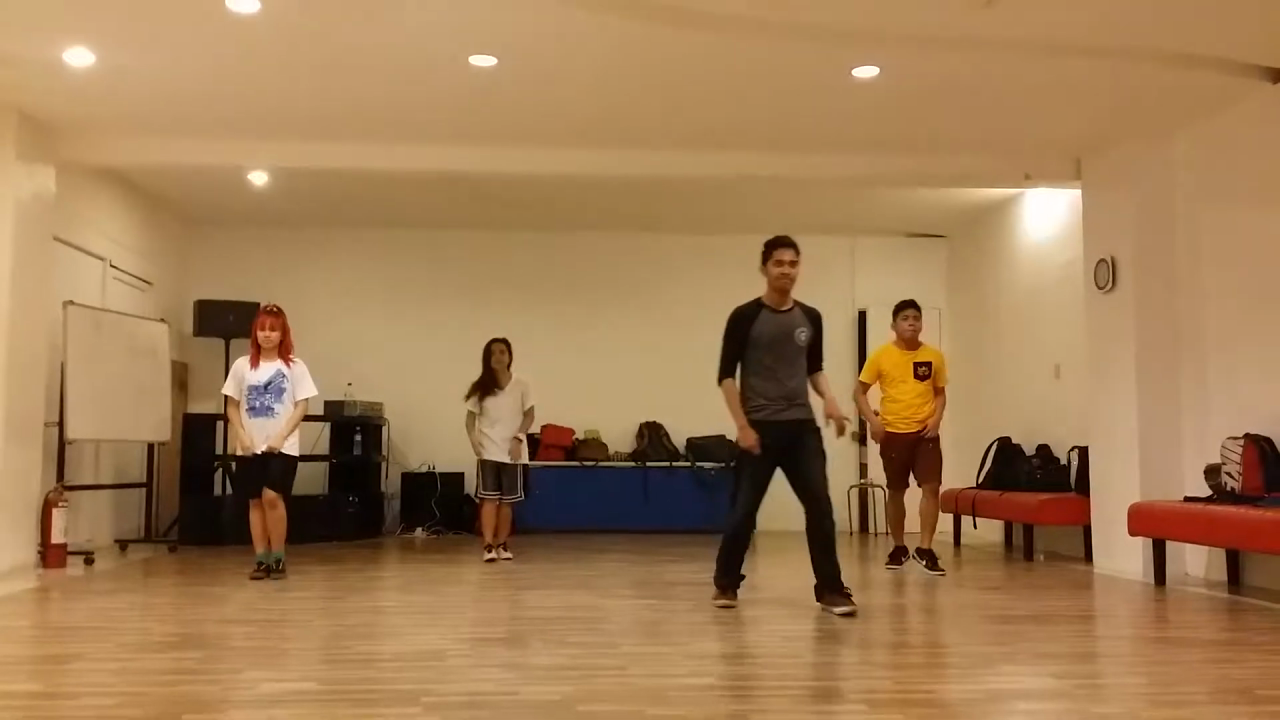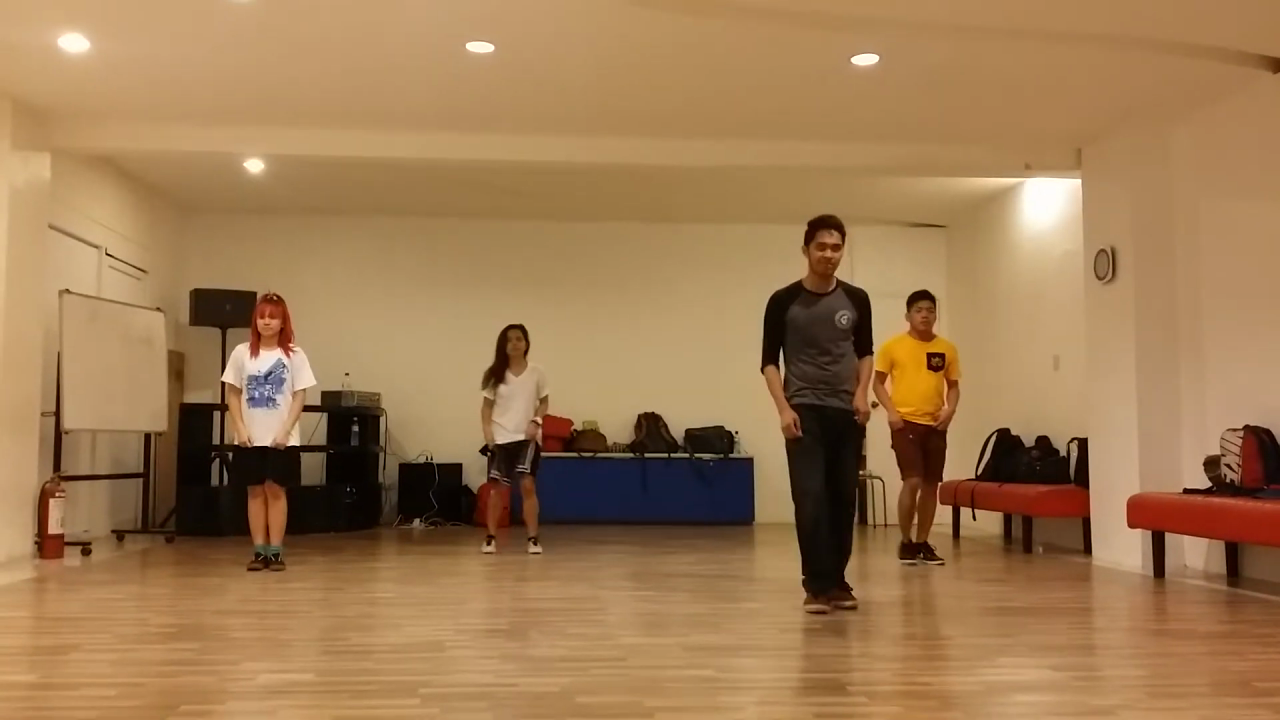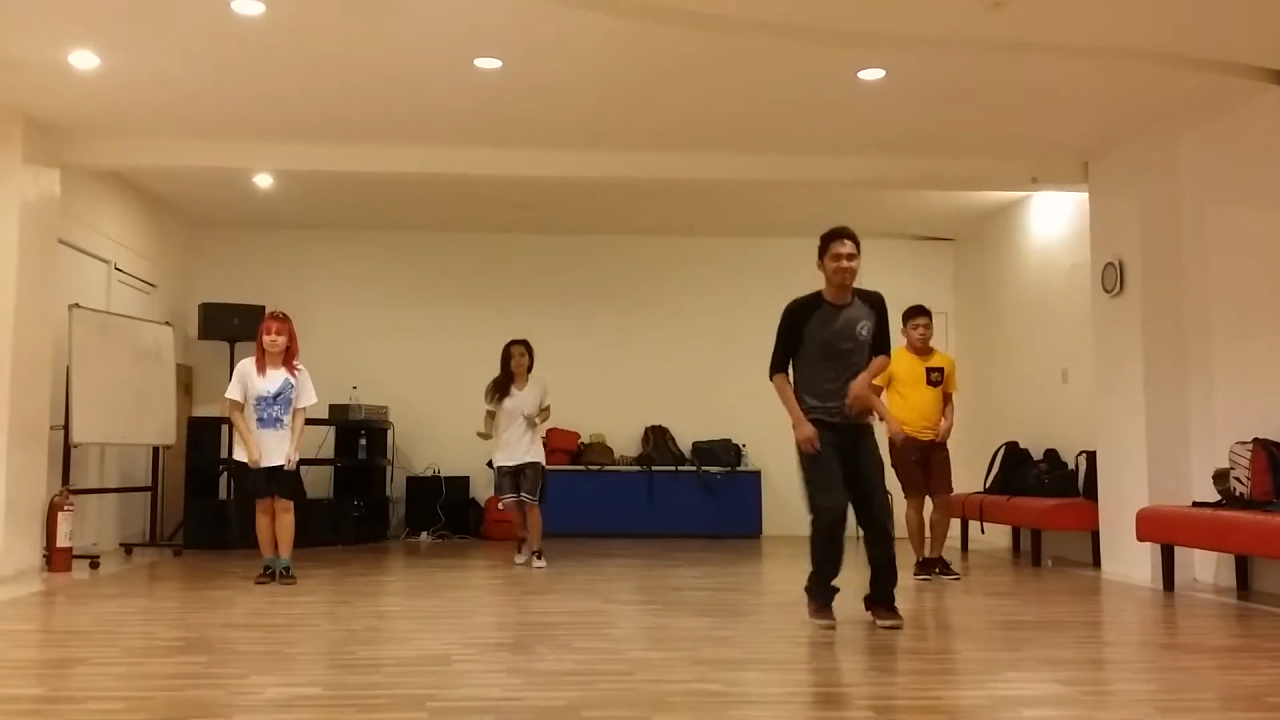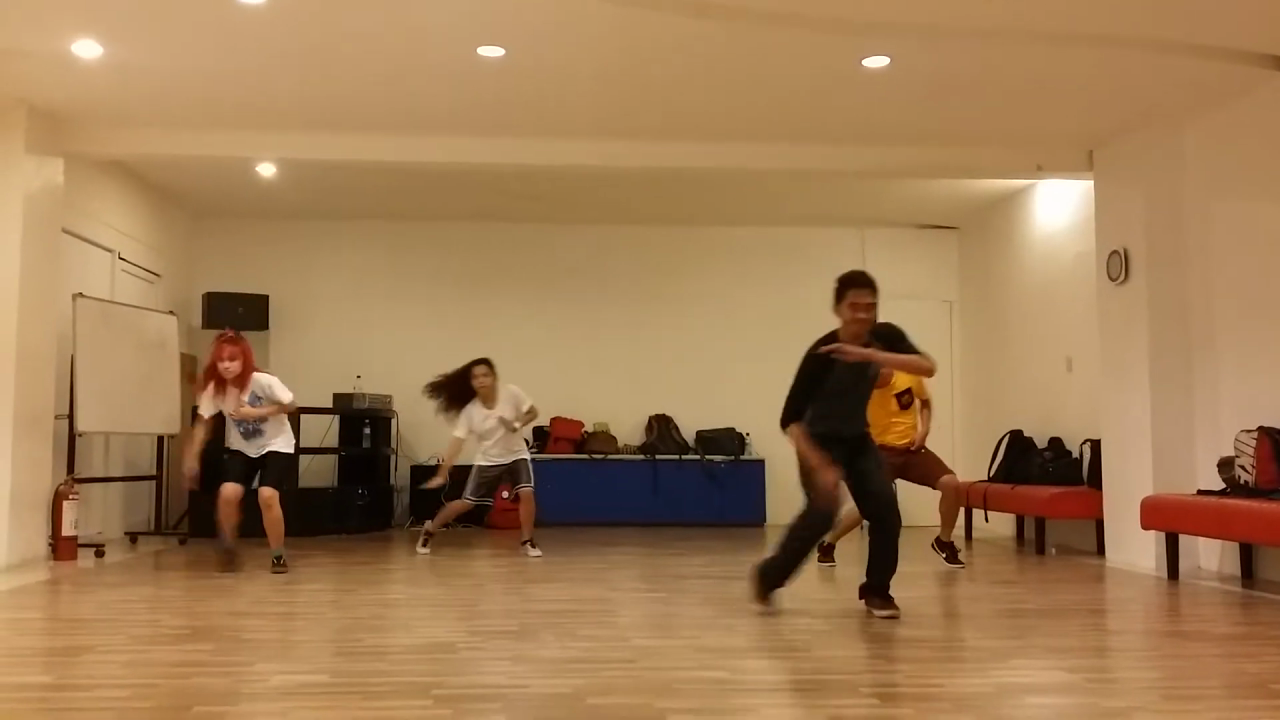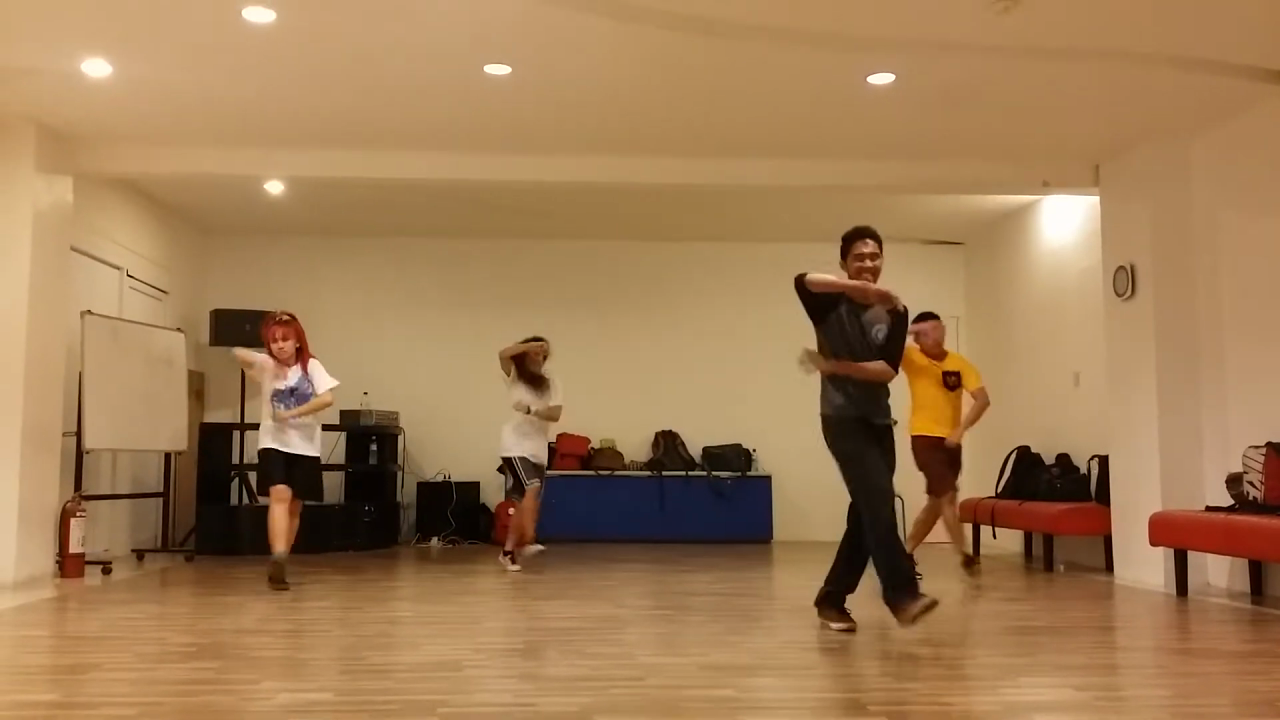
dt=0.7s
person 1, frame 1
left shoulder: (810, 318)
right shoulder: (745, 317)
right elbow: (726, 376)
left wrist: (829, 400)
right wrist: (743, 424)
left hip: (802, 425)
right hip: (760, 426)
left knee: (820, 504)
right knee: (744, 508)
left ankle: (830, 588)
right ankle: (726, 582)
person 1, frame 2
left shoulder: (856, 300)
right shoulder: (783, 301)
right elbow: (769, 361)
left wrist: (862, 392)
right wrist: (783, 407)
left hip: (846, 413)
right hip: (804, 412)
left knee: (844, 499)
right knee: (811, 499)
left ankle: (836, 580)
right ankle: (817, 585)
person 1, frame 3
left shoulder: (873, 305)
right shoulder: (801, 311)
left elbow: (882, 353)
right elbow: (778, 370)
left wrist: (864, 379)
right wrist: (798, 420)
left hip: (856, 425)
right hip: (817, 427)
left knee: (877, 512)
right knee: (830, 509)
left ankle: (882, 598)
right ankle: (820, 593)
person 1, frame 4
left shoulder: (884, 336)
right shoulder: (820, 355)
left elbow: (927, 368)
right elbow: (792, 420)
left wrist: (868, 354)
right wrist: (819, 467)
left hip: (856, 438)
right hip: (818, 439)
left knee: (886, 515)
right knee: (821, 511)
left ankle: (876, 590)
right ankle: (770, 576)
person 1, frame 5
left shoulder: (894, 312)
right shoulder: (828, 304)
left elbow: (888, 370)
right elbow: (803, 281)
left wrist: (833, 365)
right wrist: (869, 290)
left hip: (878, 420)
right hip: (842, 418)
left knee: (865, 514)
right knee: (877, 498)
left ankle: (830, 600)
right ankle: (901, 594)
person 2, frame 1
left shoulder: (294, 366)
right shoulder: (242, 366)
left elbow: (302, 405)
right elbow: (232, 406)
left wrist: (281, 436)
right wrist: (241, 435)
left hip: (282, 446)
right hip: (250, 447)
left knee: (272, 497)
right knee: (255, 501)
left ankle: (278, 556)
right ankle: (261, 560)
person 2, frame 2
left shoulder: (294, 355)
right shoulder: (242, 353)
left elbow: (299, 396)
right elbow: (233, 394)
left wrist: (285, 431)
right wrist: (240, 429)
left hip: (281, 437)
right hip: (250, 437)
left knee: (275, 490)
right knee: (255, 491)
left ankle: (276, 551)
right ankle: (259, 551)
person 2, frame 3
left shoulder: (297, 372)
right shoulder: (246, 368)
left elbow: (300, 413)
right elbow: (235, 410)
left wrist: (293, 448)
right wrist: (251, 447)
left hip: (284, 453)
right hip: (254, 453)
left knee: (284, 505)
right knee: (264, 505)
left ankle: (285, 565)
right ankle: (268, 564)
person 2, frame 4
left shoulder: (263, 381)
right shoulder: (214, 389)
left elbow: (290, 405)
right elbow: (203, 422)
left wrist: (255, 413)
right wrist: (191, 457)
left hip: (275, 446)
right hip: (239, 448)
left knee: (267, 496)
right knee: (228, 494)
left ankle: (278, 555)
right ankle: (227, 547)
person 2, frame 5
left shoulder: (312, 366)
right shoulder: (265, 364)
left elbow: (328, 398)
right elbow: (238, 353)
left wrist: (292, 412)
right wrist: (266, 364)
left hip: (306, 448)
right hip: (273, 445)
left knee: (294, 507)
right knee: (281, 495)
left ankle: (280, 567)
right ankle: (277, 560)
person 3, frame 1
left shoulder: (934, 356)
right shoulder: (881, 356)
left elbow: (940, 393)
right elbow: (860, 391)
left wrist: (936, 418)
right wrist: (871, 419)
left hip: (925, 432)
right hip: (893, 433)
left knee: (931, 487)
right knee: (896, 492)
left ankle: (925, 549)
right ankle: (899, 548)
person 3, frame 2
left shoulder: (947, 349)
right shoulder: (893, 346)
left elbow: (953, 386)
right elbow: (878, 382)
left wrist: (949, 409)
right wrist: (891, 410)
left hip: (934, 426)
right hip: (905, 424)
left knee: (930, 486)
right knee: (912, 481)
left ankle: (922, 542)
right ankle: (906, 541)
person 3, frame 3
left shoulder: (945, 362)
right shoulder: (892, 360)
right elbow: (873, 394)
left wrist: (948, 422)
right wrist: (891, 422)
left hip: (935, 441)
right hip: (905, 440)
left knee: (943, 499)
right knee: (915, 500)
left ankle: (935, 557)
right ankle: (920, 559)
person 3, frame 4
left shoulder: (909, 376)
left elbow: (925, 401)
left wrist: (924, 429)
left hip: (913, 447)
right hip: (882, 451)
left knee: (952, 484)
left ankle: (944, 542)
right ankle: (827, 544)
person 3, frame 5
left shoulder: (960, 363)
right shoulder: (910, 358)
left elbow: (983, 399)
left wrist: (961, 429)
right wrist: (918, 328)
left hip: (952, 440)
right hip: (925, 438)
left knee: (938, 501)
right knee: (948, 494)
left ankle: (906, 551)
right ankle: (964, 555)
person 4, frame 1
left shoulder: (521, 385)
right shoulder: (481, 388)
left elbow: (529, 416)
right elbow: (471, 418)
left wrist: (519, 438)
right wrist: (473, 438)
left hip: (512, 452)
right hip: (488, 451)
left knee: (507, 500)
right knee: (489, 498)
left ankle: (502, 544)
right ankle: (489, 545)
person 4, frame 2
left shoulder: (536, 373)
right shoulder: (495, 374)
left elbow: (544, 403)
right elbow: (487, 405)
left wrist: (536, 421)
right wrist: (487, 429)
left hip: (527, 437)
right hip: (501, 437)
left knee: (527, 485)
right knee: (498, 487)
left ankle: (532, 537)
right ankle: (490, 537)
person 4, frame 3
left shoulder: (539, 385)
right shoulder: (498, 387)
left elbow: (546, 411)
right elbow: (490, 415)
left wrist: (537, 420)
right wrist: (487, 431)
left hip: (531, 454)
right hip: (504, 455)
left knee: (530, 503)
right knee: (511, 503)
left ankle: (537, 551)
right ankle: (523, 539)
person 4, frame 4
left shoulder: (512, 393)
right shoulder: (469, 411)
left elbow: (533, 413)
right elbow: (457, 443)
left wrist: (516, 425)
right wrist: (442, 474)
left hip: (516, 454)
right hip: (487, 460)
left knee: (526, 494)
right knee: (466, 501)
left ankle: (528, 541)
right ankle: (429, 529)
person 4, frame 5
left shoulder: (551, 384)
right shoulder: (515, 376)
left elbow: (555, 416)
right elbow: (503, 354)
left wrist: (531, 410)
right wrist: (530, 346)
left hip: (537, 450)
right hip: (515, 448)
left knee: (523, 500)
right knee: (531, 489)
left ankle: (509, 551)
right ankle: (528, 541)
